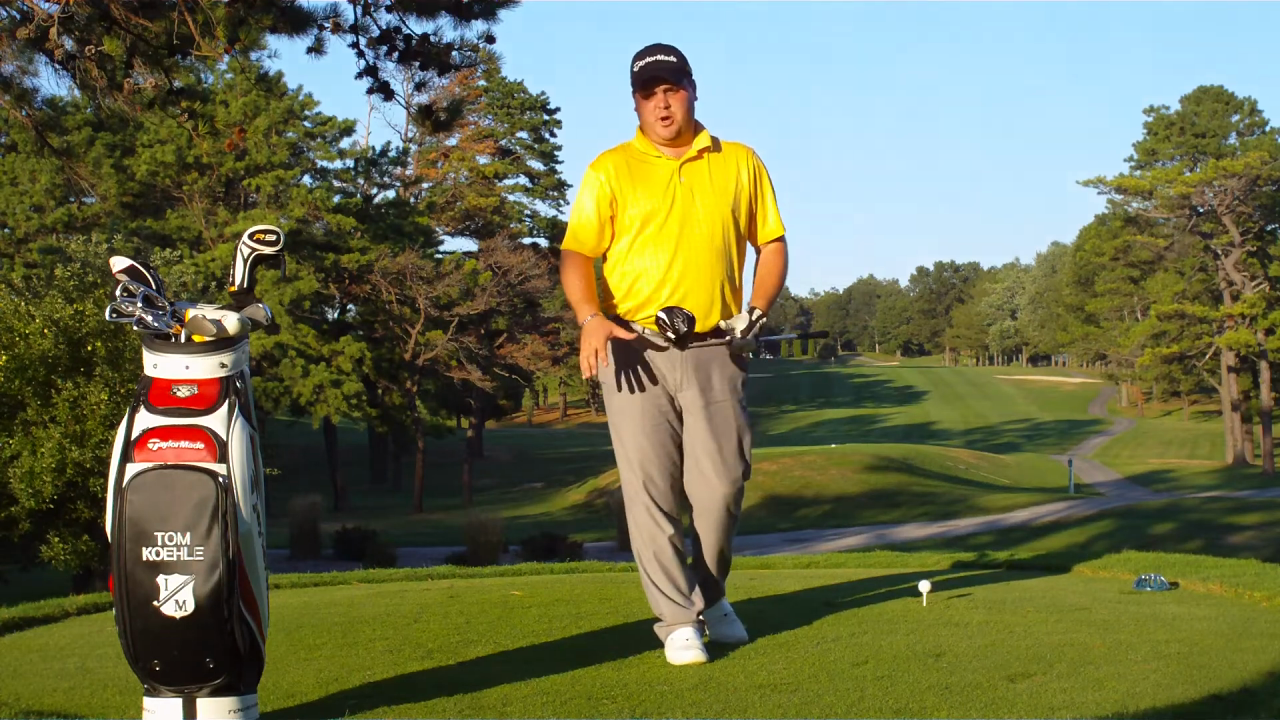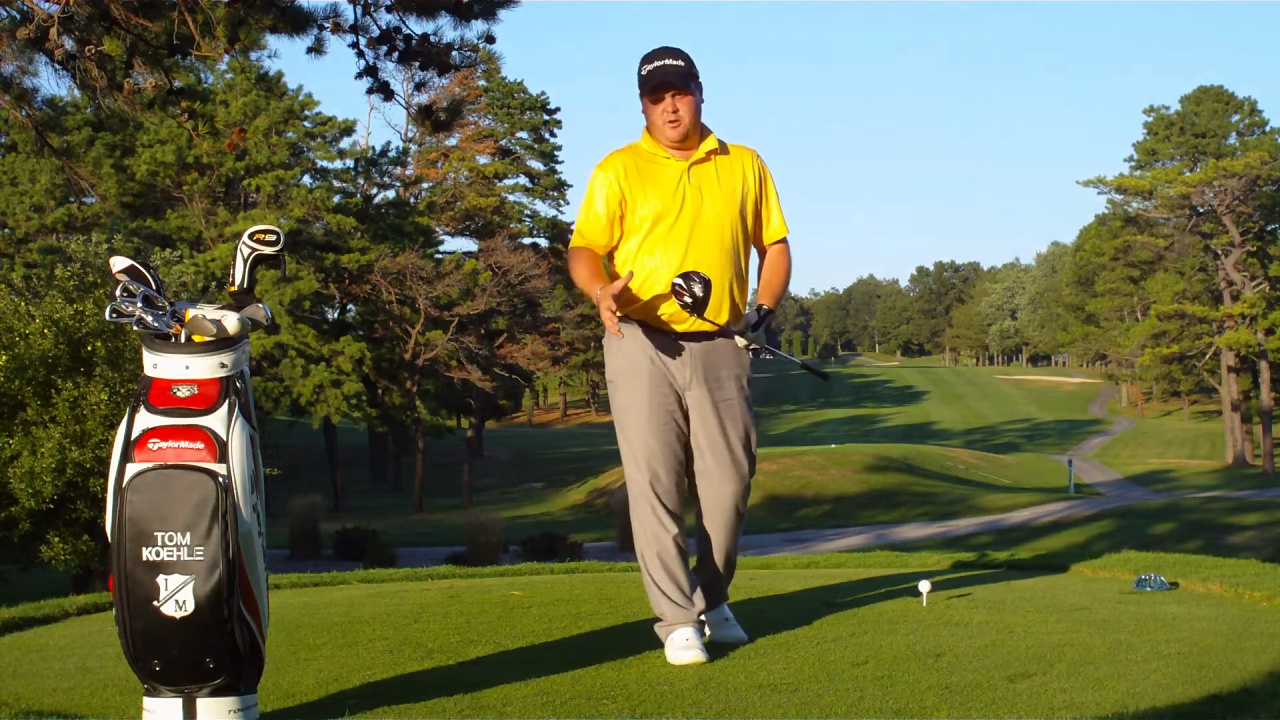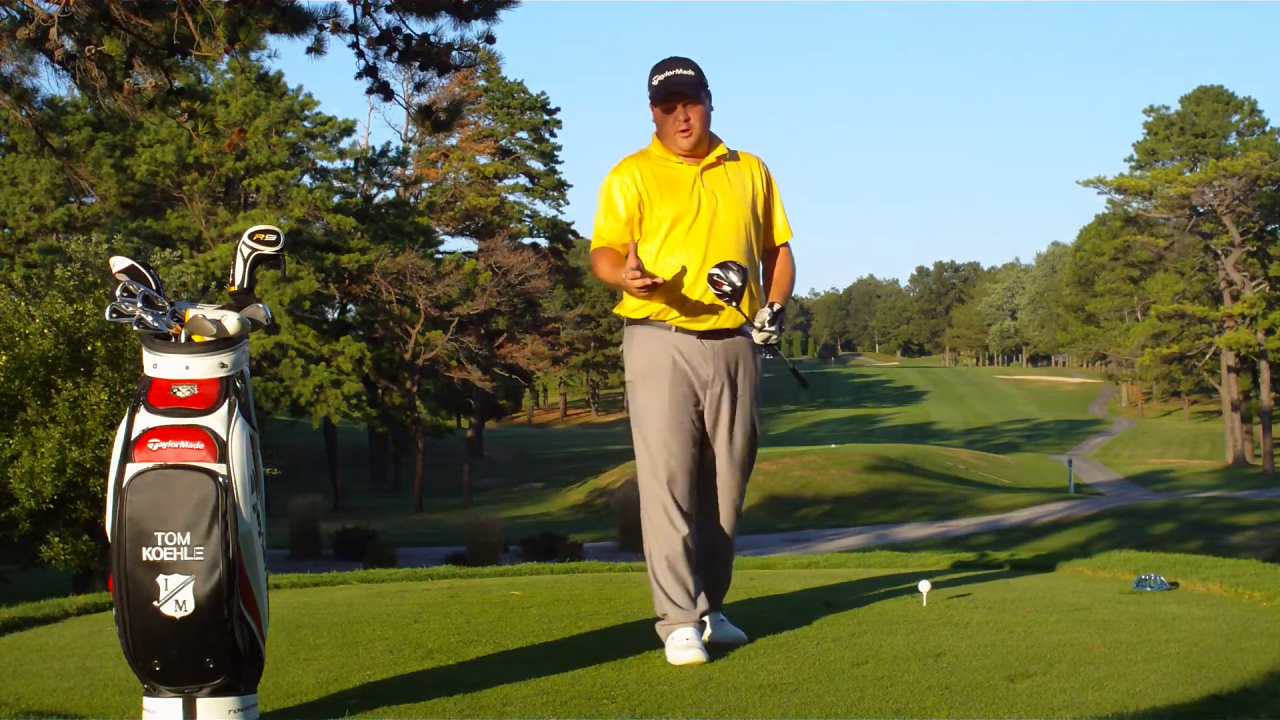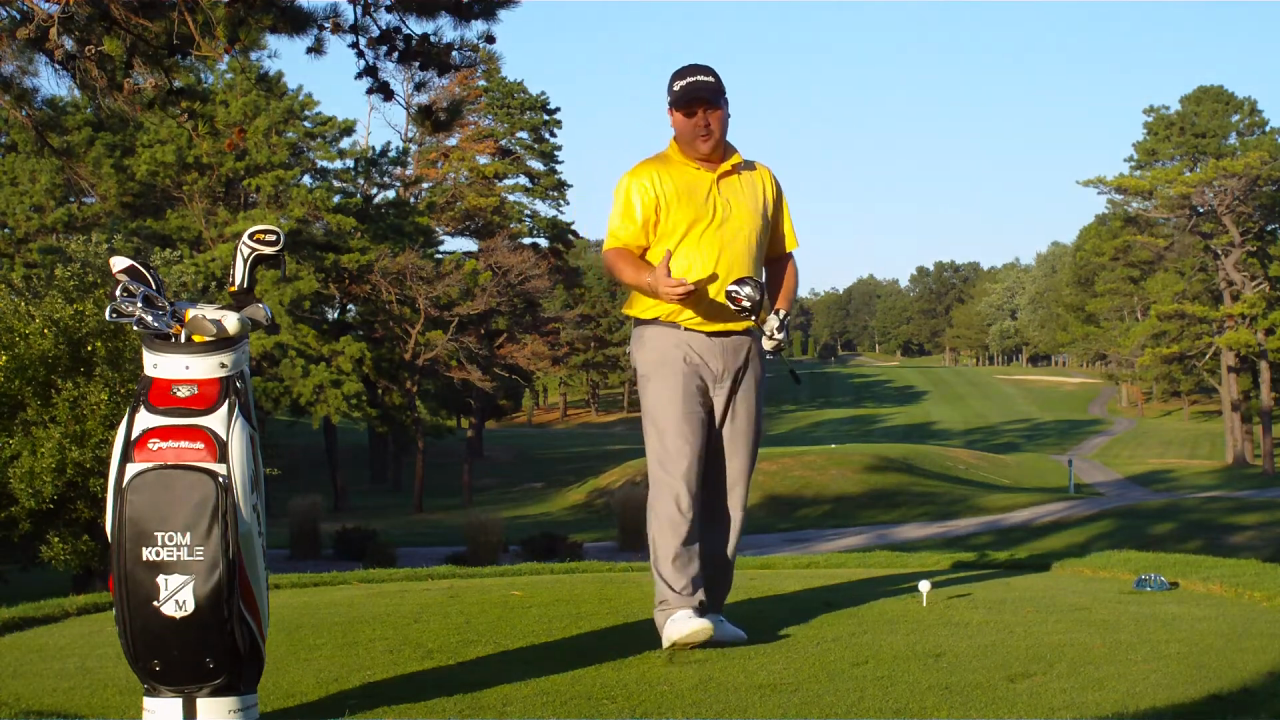
dt=0.5s
person 1, frame 1
left shoulder: (741, 164)
right shoulder: (609, 170)
left elbow: (772, 243)
right elbow: (577, 252)
left wrist: (757, 311)
right wrist: (590, 316)
left hip: (716, 350)
right hip: (635, 349)
left knee: (720, 484)
right knee: (651, 489)
left ankle: (711, 596)
right ankle: (679, 620)
person 1, frame 2
left shoulder: (746, 166)
right shoulder: (617, 170)
left elbow: (774, 245)
right elbow: (584, 249)
left wrist: (764, 309)
right wrist: (603, 293)
left hip: (722, 347)
right hip: (643, 345)
left knee: (728, 483)
right knee: (655, 485)
left ankle: (712, 601)
right ankle: (677, 620)
person 1, frame 3
left shoulder: (751, 171)
right shoulder: (631, 174)
left elbow: (778, 247)
right elbow: (603, 250)
left wrist: (774, 306)
right wrist: (627, 275)
left hip: (735, 345)
right hip: (661, 342)
left knee: (726, 485)
right knee: (667, 481)
left ankle: (709, 606)
right ankle: (679, 620)
person 1, frame 4
left shoulder: (761, 180)
right shoulder: (648, 178)
left elbow: (782, 258)
right elbow: (616, 254)
left wrist: (781, 311)
right wrist: (659, 281)
left hip: (740, 345)
right hip: (669, 339)
left knee: (728, 481)
right knee: (676, 467)
left ankle: (709, 606)
right ankle: (675, 605)
